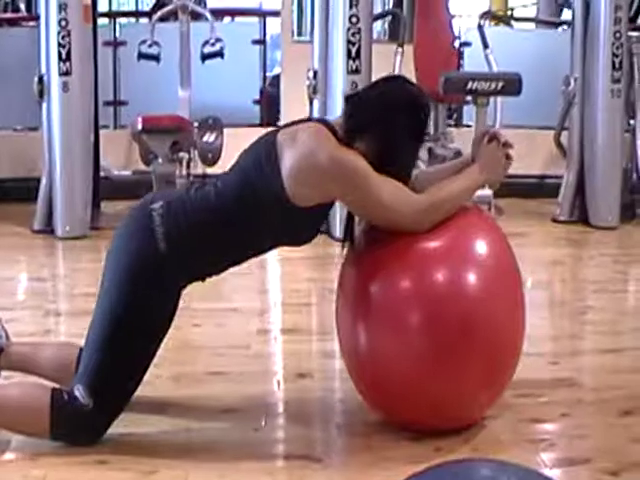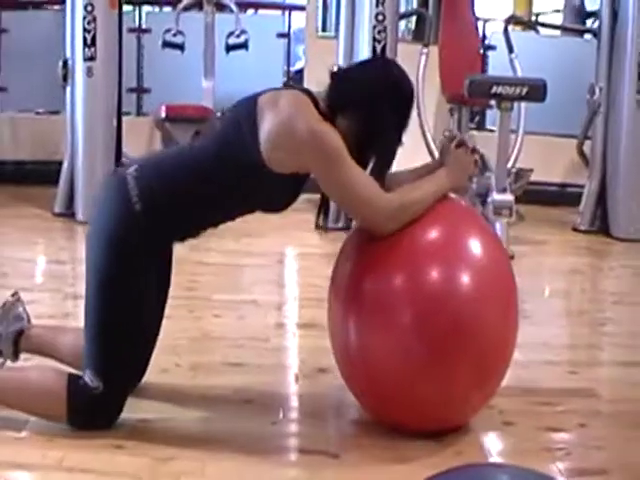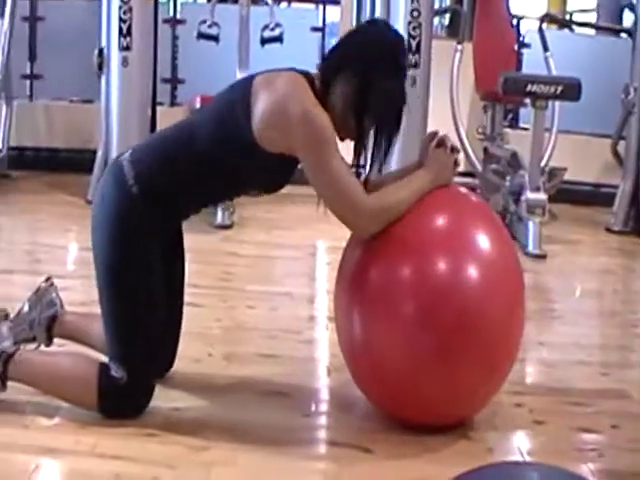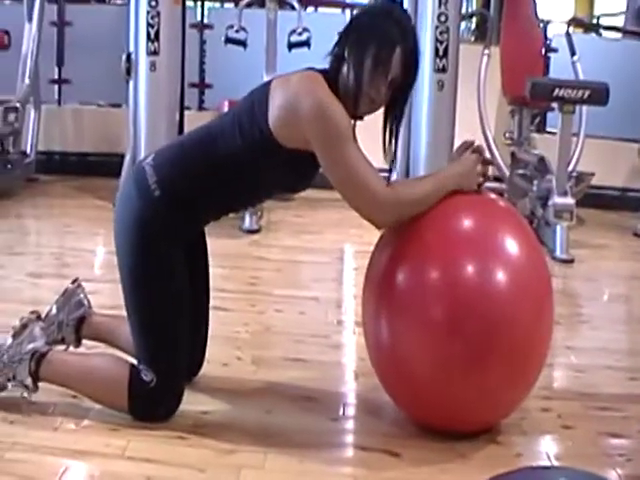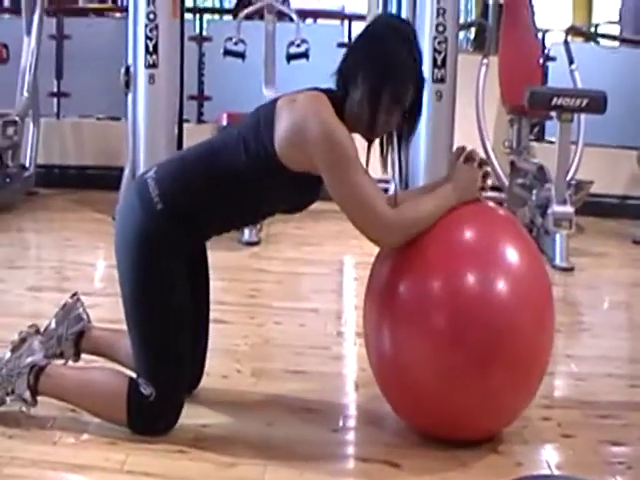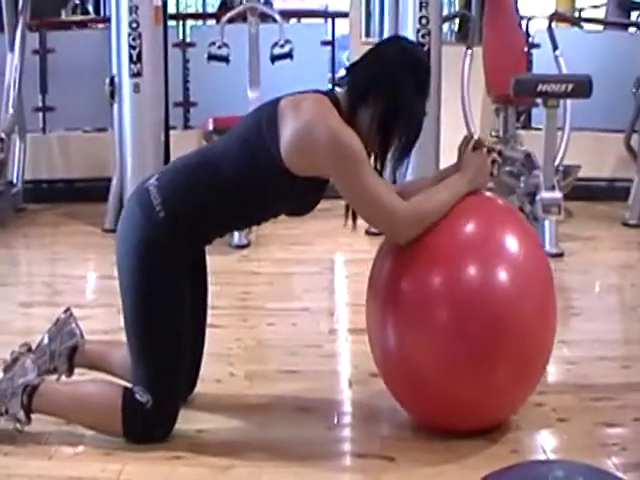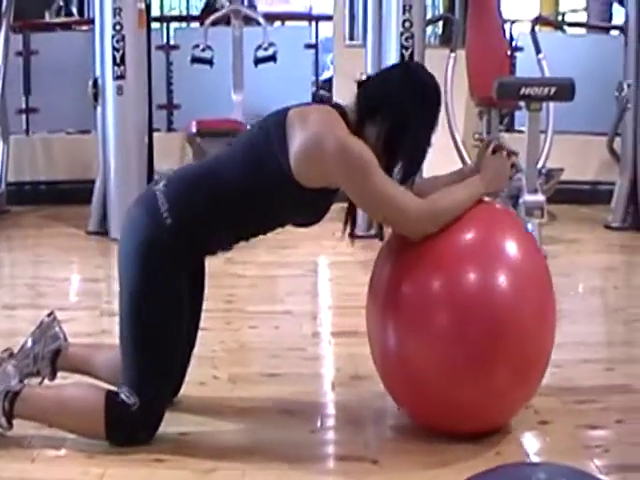
dt=0.5s
person 1, frame 1
left shoulder: (322, 138)
right shoulder: (329, 160)
left elbow: (397, 189)
right elbow: (415, 214)
left wrist: (466, 163)
right wrist: (480, 173)
left hip: (158, 237)
right hip: (154, 253)
left knee: (105, 370)
right knee: (84, 418)
person 1, frame 2
left shoulder: (304, 110)
right shoulder: (308, 130)
left elbow: (369, 187)
right elbow: (383, 215)
left wrist: (436, 166)
right wrist: (449, 177)
left hip: (144, 210)
right hip: (132, 221)
left knee: (122, 368)
right knee: (97, 403)
person 1, frame 3
left shoulder: (302, 95)
right shoulder: (299, 108)
left elbow: (350, 193)
right elbow: (361, 217)
left wrist: (416, 168)
right wrist: (428, 177)
left hip: (153, 205)
right hip: (130, 205)
left knee: (156, 358)
right knee: (127, 393)
left ankle: (49, 316)
person 1, frame 4
left shoulder: (326, 102)
right shoulder: (315, 102)
left elbow: (373, 193)
right elbow: (380, 210)
left wrist: (448, 175)
right wrist: (456, 177)
left hip: (176, 212)
right hip: (153, 211)
left knee: (185, 364)
right knee: (158, 397)
left ankle: (78, 318)
person 1, frame 5
left shoulder: (325, 114)
right shoulder: (320, 126)
left elbow: (376, 206)
right elbow: (386, 230)
left wrist: (445, 184)
right wrist: (456, 191)
left hip: (176, 223)
right hip: (154, 224)
left knee: (184, 374)
right knee: (156, 409)
left ankle: (75, 333)
person 1, frame 6
left shoulder: (327, 113)
right shoulder: (326, 130)
left elbow: (383, 200)
right elbow: (398, 224)
left wrist: (453, 173)
right wrist: (465, 181)
left hip: (175, 227)
right hip: (157, 232)
left knee: (176, 382)
right knee: (153, 417)
left ankle: (71, 347)
person 1, frame 7
left shoulder: (335, 124)
right shoulder: (335, 143)
left elbow: (400, 192)
right elbow: (414, 220)
left wrist: (472, 172)
right wrist: (484, 184)
left hip: (176, 230)
right hip: (161, 236)
left knee: (159, 384)
right knee: (134, 420)
left ankle: (54, 349)
